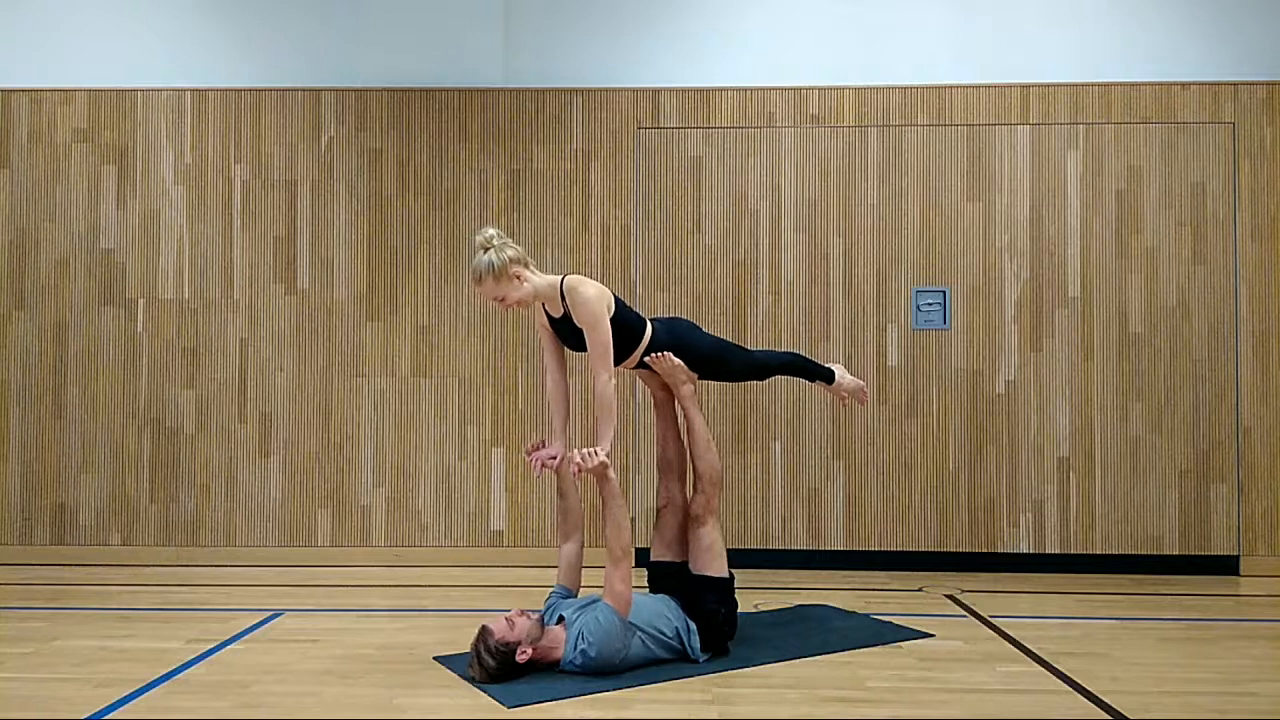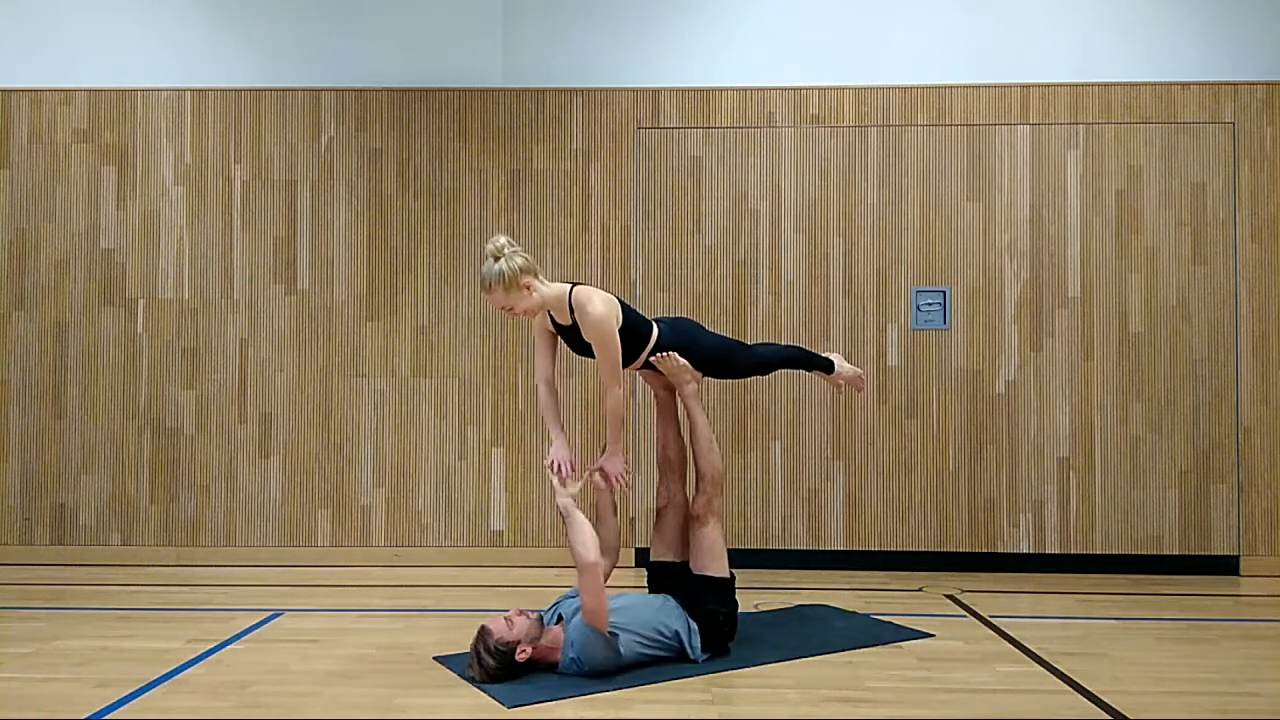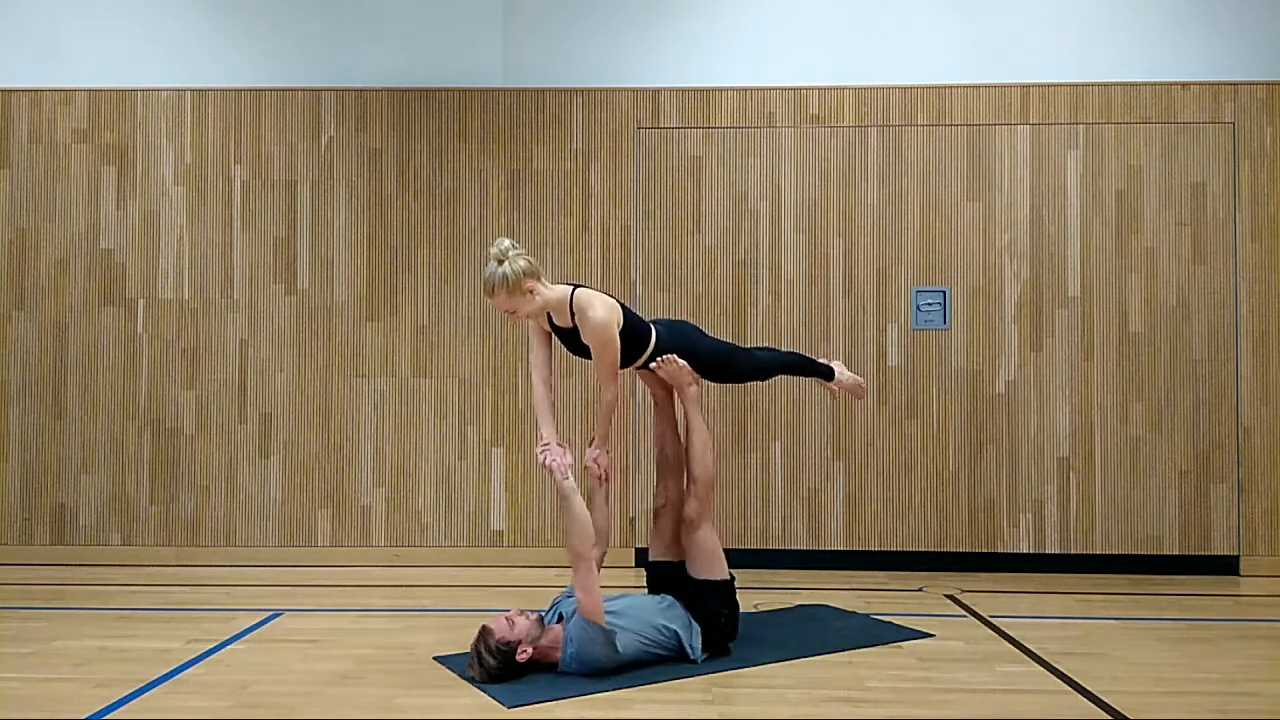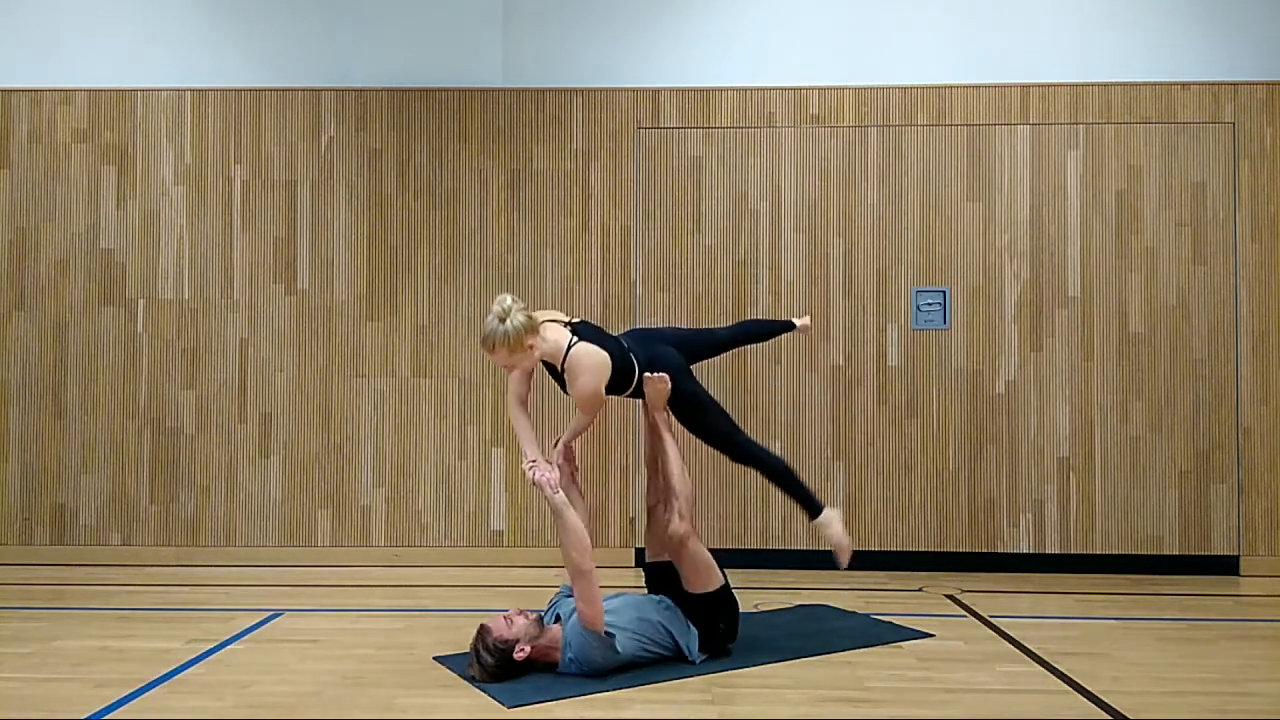
dt=0.7s
person 1, frame 1
left shoulder: (582, 295)
right shoulder: (543, 311)
left elbow: (603, 377)
right elbow: (555, 377)
left wrist: (603, 446)
right wrist: (559, 442)
left hip: (677, 346)
right hip: (655, 357)
left knee: (753, 366)
right knee: (751, 368)
left ankle: (830, 376)
right ankle: (827, 377)
person 1, frame 2
left shoulder: (591, 309)
right shoulder: (545, 314)
left elbow: (614, 388)
right elbow: (544, 381)
left wrist: (614, 451)
right wrist: (559, 441)
left hip: (683, 345)
right hip: (658, 350)
left knee: (758, 361)
right knee: (754, 361)
left ankle: (830, 365)
right ankle: (824, 366)
person 1, frame 3
left shoulder: (593, 314)
right shoulder: (542, 314)
left elbow: (609, 388)
right elbow: (540, 379)
left wrist: (600, 444)
right wrist: (549, 438)
left hip: (679, 348)
right hip: (652, 345)
left knee: (759, 368)
right knee: (752, 363)
left ankle: (830, 372)
right ankle: (826, 371)
person 1, frame 4
left shoulder: (584, 372)
right shoulder: (532, 324)
left elbow: (588, 416)
right elbow: (516, 403)
left wrist: (563, 444)
right wrist: (534, 454)
left hip: (661, 374)
right hip: (640, 345)
left knee: (740, 447)
right knee: (723, 337)
left ankle: (821, 516)
right ankle: (790, 325)
person 2, frame 1
left shoulder: (555, 617)
right shoulder: (593, 650)
left elbow: (571, 541)
right elbow: (620, 559)
left wrist: (563, 474)
right wrist: (605, 480)
left hip: (670, 602)
right hip: (704, 622)
right knee: (702, 507)
left ankle: (664, 394)
right ankle: (683, 393)
person 2, frame 2
left shoulder: (556, 618)
right shoulder: (584, 654)
left elbow: (604, 559)
right elbow: (589, 564)
left wrist: (604, 494)
right wrist: (566, 505)
left hip: (670, 604)
right hip: (704, 621)
right knee: (704, 507)
left ankle: (666, 393)
right ankle: (688, 392)
person 2, frame 3
left shoulder: (557, 616)
right shoulder: (583, 650)
left elbow: (595, 550)
right elbow: (584, 560)
left wrist: (598, 484)
right wrist: (566, 486)
left hip: (672, 605)
right hip: (706, 621)
right knee: (695, 511)
left ankle: (664, 394)
right ankle: (688, 394)
person 2, frame 4
left shoulder: (556, 615)
right shoulder: (582, 652)
left elbow: (578, 563)
right elbow: (583, 569)
left wrist: (568, 480)
right wrist: (556, 499)
left hip: (673, 607)
right hip: (705, 626)
right knee: (677, 528)
right ankle: (658, 414)
